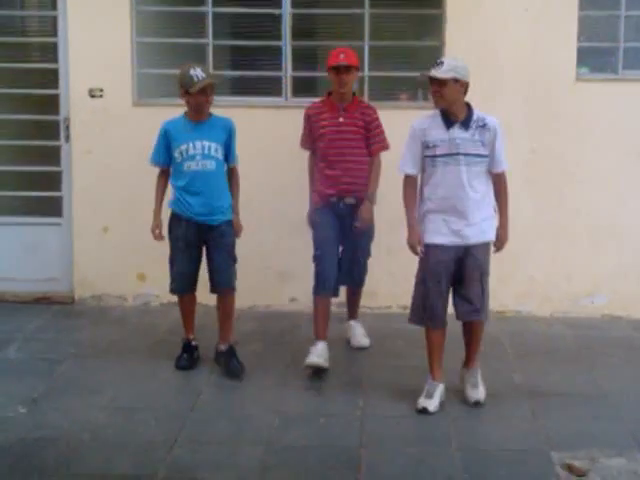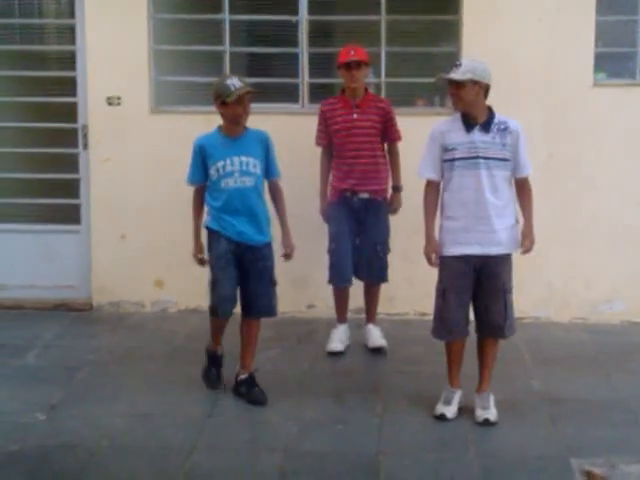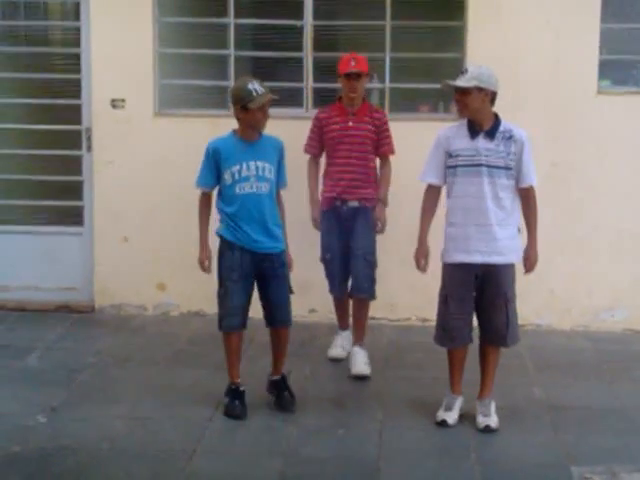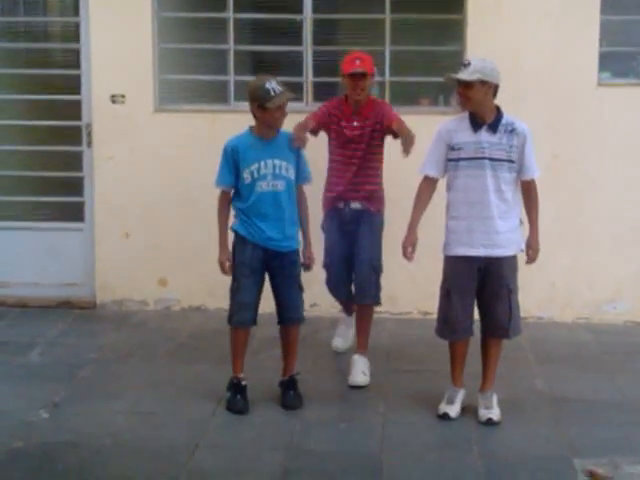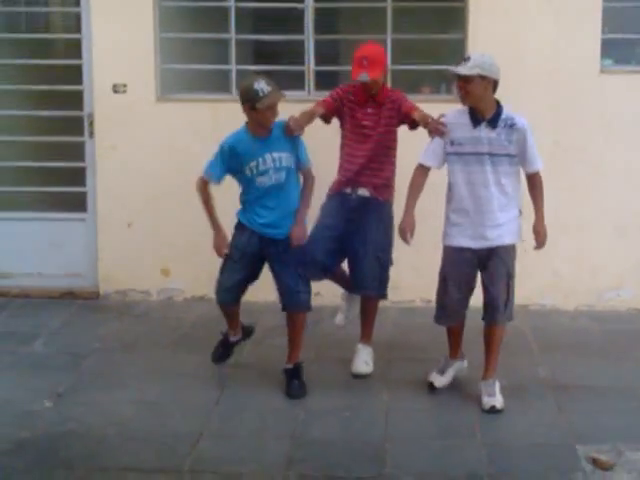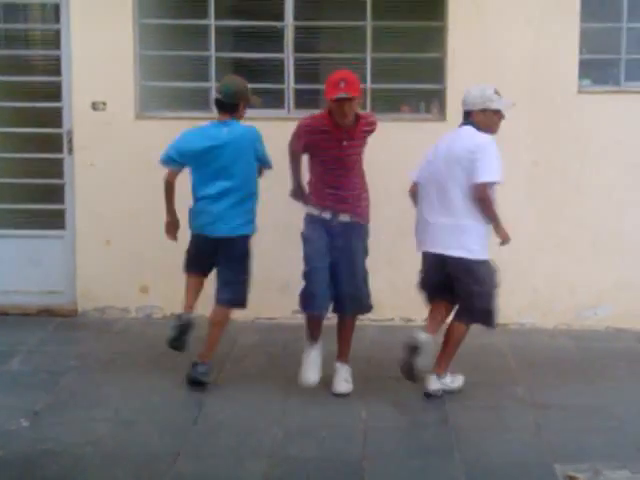
dt=0.4s
person 1, frame 1
left shoulder: (489, 127)
right shoulder: (422, 128)
left elbow: (498, 177)
right elbow: (410, 180)
left wrist: (503, 222)
right wrist: (413, 227)
left hip: (477, 231)
right hip: (436, 231)
left knee: (475, 306)
right knee: (432, 307)
left ankle: (471, 369)
right ankle: (435, 381)
person 1, frame 2
left shoulder: (511, 131)
right shoulder: (442, 132)
left elbow: (522, 183)
right elbow: (432, 186)
left wrist: (528, 224)
right wrist: (429, 235)
left hip: (498, 242)
right hip: (455, 242)
left knee: (494, 320)
right knee: (453, 318)
left ankle: (485, 392)
right ankle: (453, 388)
person 1, frame 3
left shoulder: (516, 138)
right shoulder: (447, 138)
left elbow: (527, 192)
right elbow: (433, 190)
left wrist: (532, 242)
right wrist: (422, 240)
left hip: (501, 251)
right hip: (458, 250)
left knee: (495, 327)
right knee: (455, 325)
left ankle: (485, 399)
right ankle: (454, 395)
person 1, frame 4
left shoulder: (518, 131)
right shoulder: (449, 131)
left elbow: (528, 185)
right elbow: (429, 181)
left wrist: (534, 232)
right wrist: (412, 228)
left hip: (502, 244)
right hip: (461, 243)
left knee: (497, 320)
right knee: (456, 317)
left ankle: (487, 392)
right ankle: (456, 388)
person 1, frame 5
left shoulder: (517, 126)
right shoulder: (449, 123)
left elbow: (533, 174)
right elbow: (424, 167)
left wrist: (540, 218)
right wrist: (409, 211)
left hip: (501, 233)
right hip: (460, 233)
left knee: (497, 307)
right knee: (451, 303)
left ankle: (490, 379)
right ankle: (455, 359)
person 1, frame 6
left shoulder: (442, 144)
right shoulder: (486, 145)
left elbow: (415, 190)
right elbow: (482, 192)
right wrist: (497, 226)
left hip: (434, 239)
right hip: (467, 243)
left knee: (445, 296)
right knee: (473, 305)
left ankle: (424, 338)
right ankle: (438, 374)
person 2, frame 1
left shoulder: (225, 126)
right shoulder: (170, 129)
right elbow: (163, 173)
left wrist: (236, 213)
right wrist: (157, 214)
left hip: (220, 219)
right hip: (183, 219)
left knee: (225, 284)
right knee: (184, 284)
left ankle: (225, 348)
right ankle: (190, 342)
person 2, frame 2
left shoulder: (261, 140)
right shoulder: (204, 145)
left elbow: (274, 186)
right elbow: (199, 192)
left wrist: (286, 232)
right wrist: (196, 238)
left hip: (257, 237)
right hip: (221, 235)
left knee: (256, 308)
right knee: (223, 303)
left ankle: (245, 376)
right ankle: (214, 351)
person 2, frame 3
left shoulder: (275, 147)
right shoulder: (218, 148)
left elbow: (277, 197)
right elbow: (206, 197)
left wrist: (285, 245)
right wrist: (203, 245)
left hip: (272, 247)
right hip: (235, 247)
left knee: (281, 317)
right knee: (233, 319)
left ankle: (278, 378)
right ankle: (235, 387)
person 2, frame 4
left shoulder: (292, 144)
right shoulder: (235, 147)
left elbow: (299, 194)
right elbow: (225, 197)
left wrist: (307, 243)
right wrist: (223, 246)
left hip: (286, 245)
right hip: (249, 243)
left knee: (292, 315)
right knee: (242, 315)
left ankle: (289, 379)
right ankle: (237, 382)
person 2, frame 5
left shoulder: (288, 132)
right shoulder: (233, 145)
left elbow: (307, 175)
right elbow: (204, 184)
left wrist: (300, 220)
right wrist: (217, 231)
left hip: (285, 231)
right hip: (250, 229)
left knee: (297, 301)
right knee: (227, 292)
left ankle: (293, 367)
right ankle: (235, 333)
person 2, frame 6
left shoulder: (193, 138)
right shoulder: (250, 135)
left elbow: (170, 178)
right elbow: (263, 169)
left wrist: (171, 215)
left hip: (204, 223)
right hip: (238, 226)
left knee: (196, 268)
right knee: (228, 294)
left ankle: (185, 317)
right ankle: (203, 363)
person 3, frame 1
left shoulder: (367, 113)
right shoulder: (314, 112)
left elbow: (375, 160)
right elbow: (312, 158)
left wrist: (369, 201)
right wrist: (312, 200)
left hip: (358, 202)
right hip: (326, 202)
left knee: (355, 268)
right knee: (325, 271)
left ankle: (353, 321)
right ankle: (320, 344)
person 3, frame 2
left shoulder: (382, 107)
right shoulder: (328, 109)
left elbow: (392, 148)
right elbow: (326, 153)
left wrist: (397, 188)
right wrist: (322, 195)
left hip: (374, 196)
right hip: (341, 197)
left knee: (374, 261)
right knee: (340, 262)
left ankle: (371, 325)
right ankle: (341, 325)
person 3, frame 3
left shoulder: (377, 117)
right shoulder: (323, 117)
left elbow: (385, 163)
right elbow: (314, 161)
left wrist: (382, 203)
right wrist: (314, 203)
left hip: (364, 206)
right hip: (332, 205)
left knee: (363, 272)
right knee: (336, 272)
left ankle: (359, 346)
right ankle: (343, 332)
person 3, frame 4
left shoulder: (381, 109)
right shoulder: (331, 109)
left elbow: (400, 128)
right elbow: (304, 126)
left wrist: (405, 135)
right wrist: (299, 133)
left hip: (368, 207)
right hip: (335, 205)
left knee: (366, 278)
right knee: (336, 275)
left ankle: (361, 355)
right ankle: (348, 315)
person 3, frame 5
left shoulder: (395, 100)
right shoulder: (345, 95)
left elbow: (417, 114)
right elbow: (317, 110)
left wrist: (429, 122)
right wrist: (300, 120)
left hip: (376, 198)
right hip: (342, 193)
left knee: (371, 273)
right knee: (314, 257)
left ankle: (365, 345)
right ankle: (350, 290)
person 3, frame 6
left shoulder: (367, 125)
right shoulder: (310, 126)
right elbow: (294, 150)
right wrist: (297, 186)
left hip: (354, 220)
right hip: (320, 217)
left knee: (351, 291)
right knee: (317, 289)
left ankle: (343, 364)
right ankle: (313, 345)
